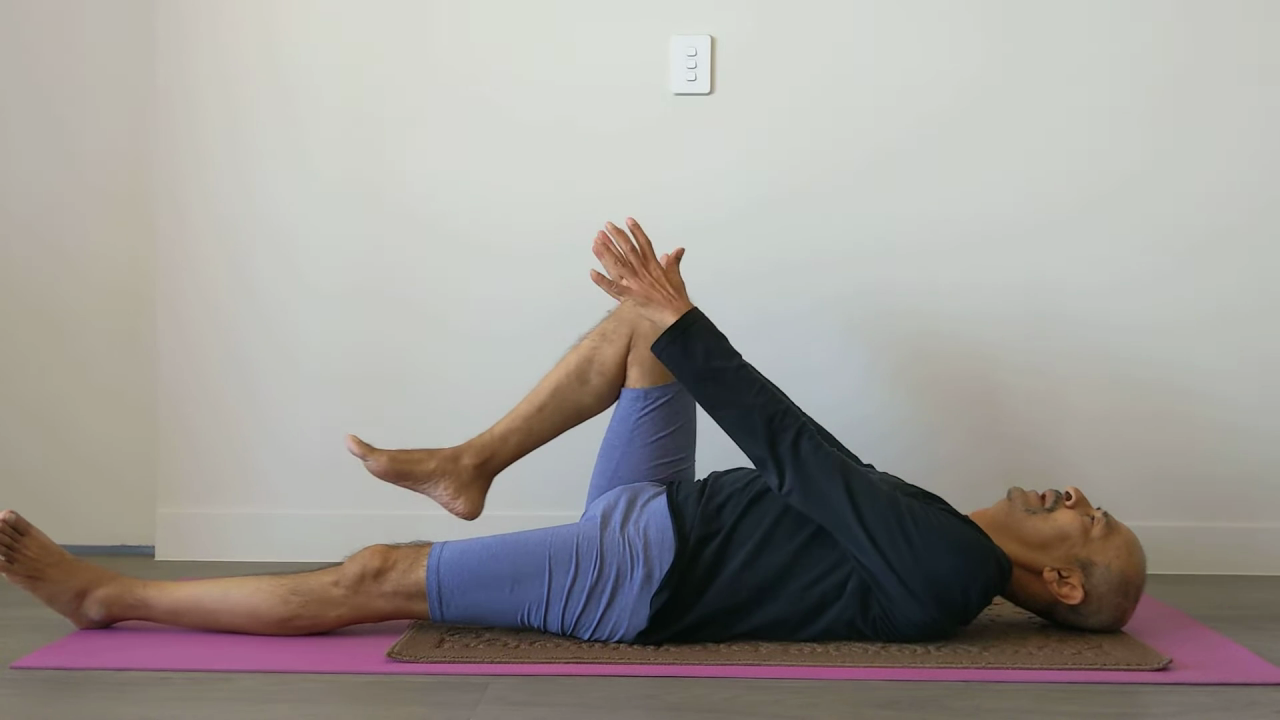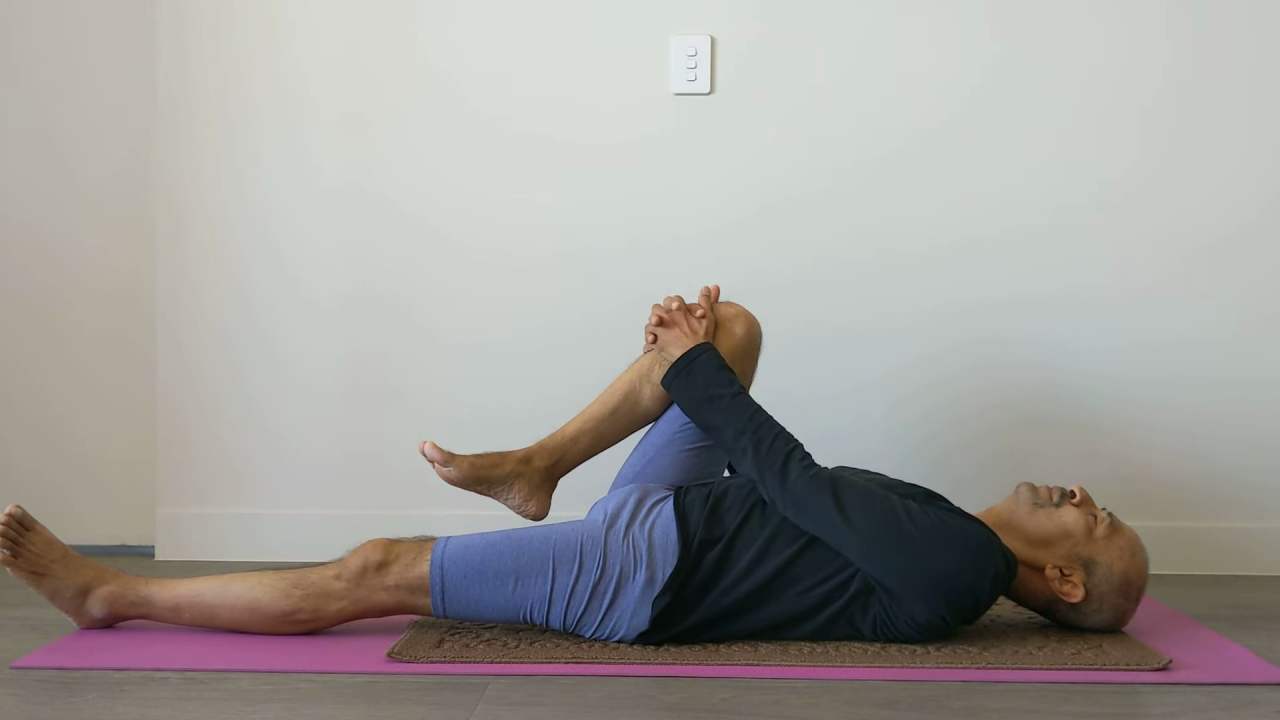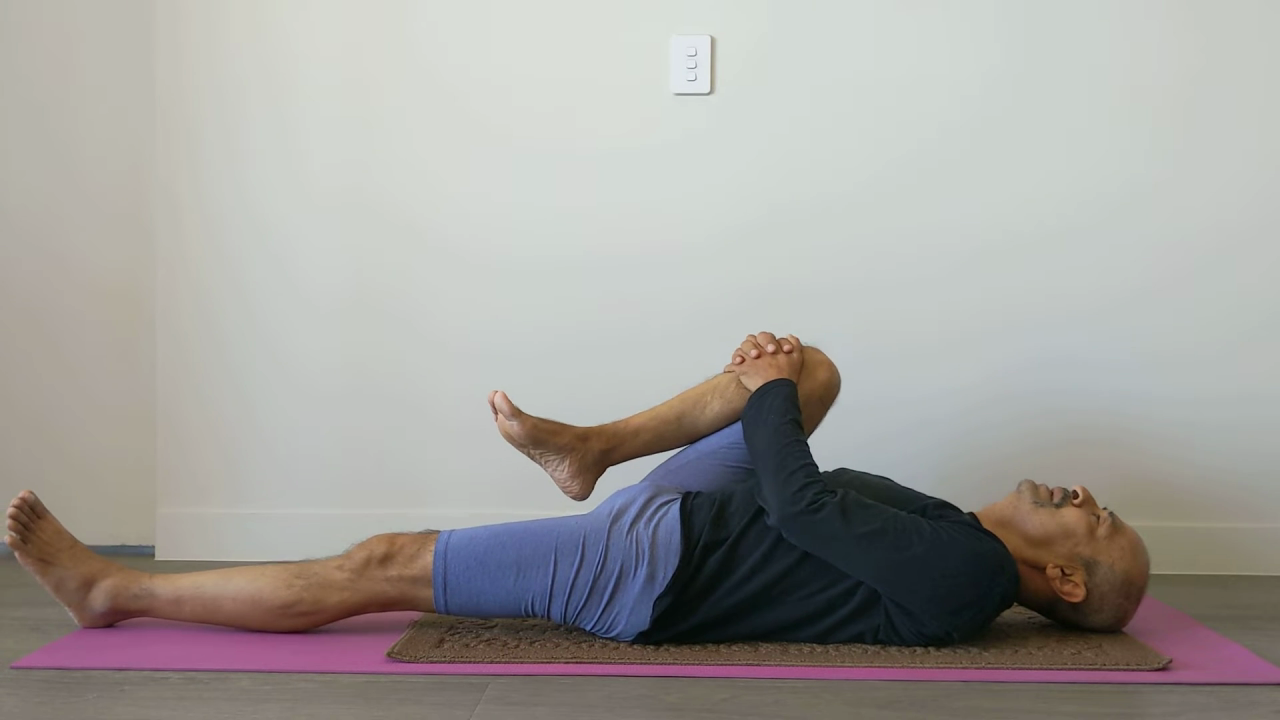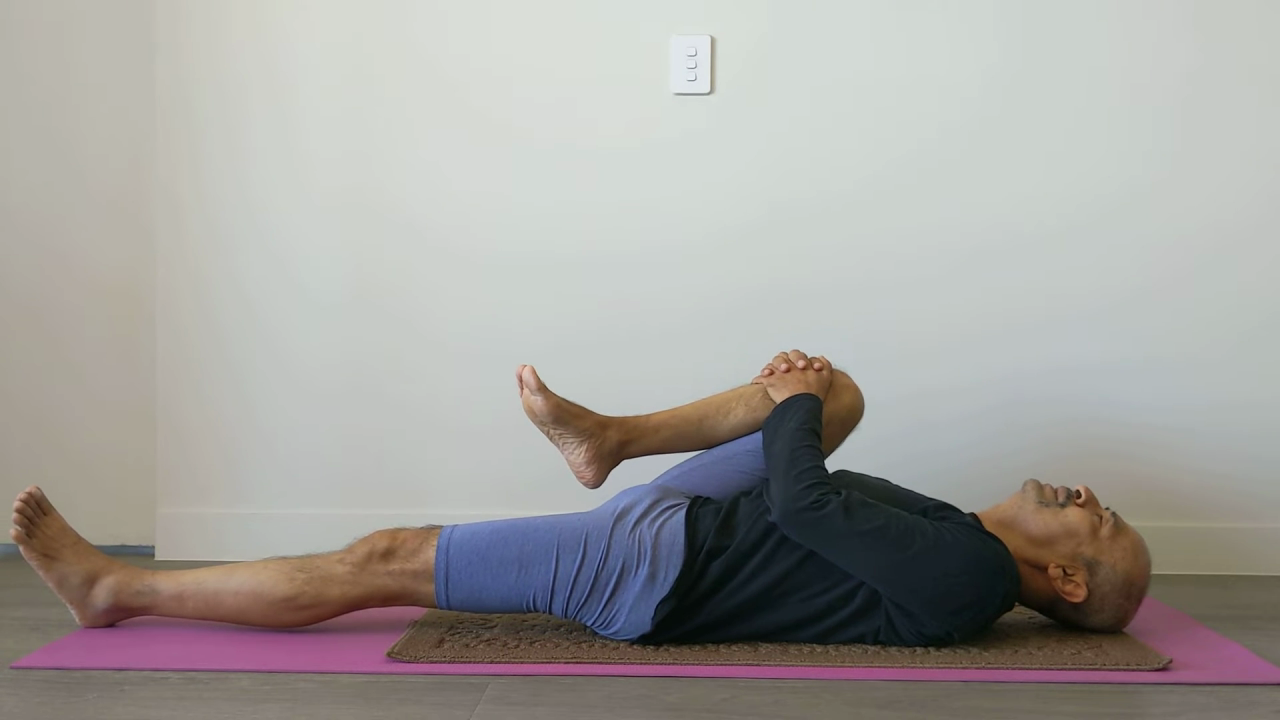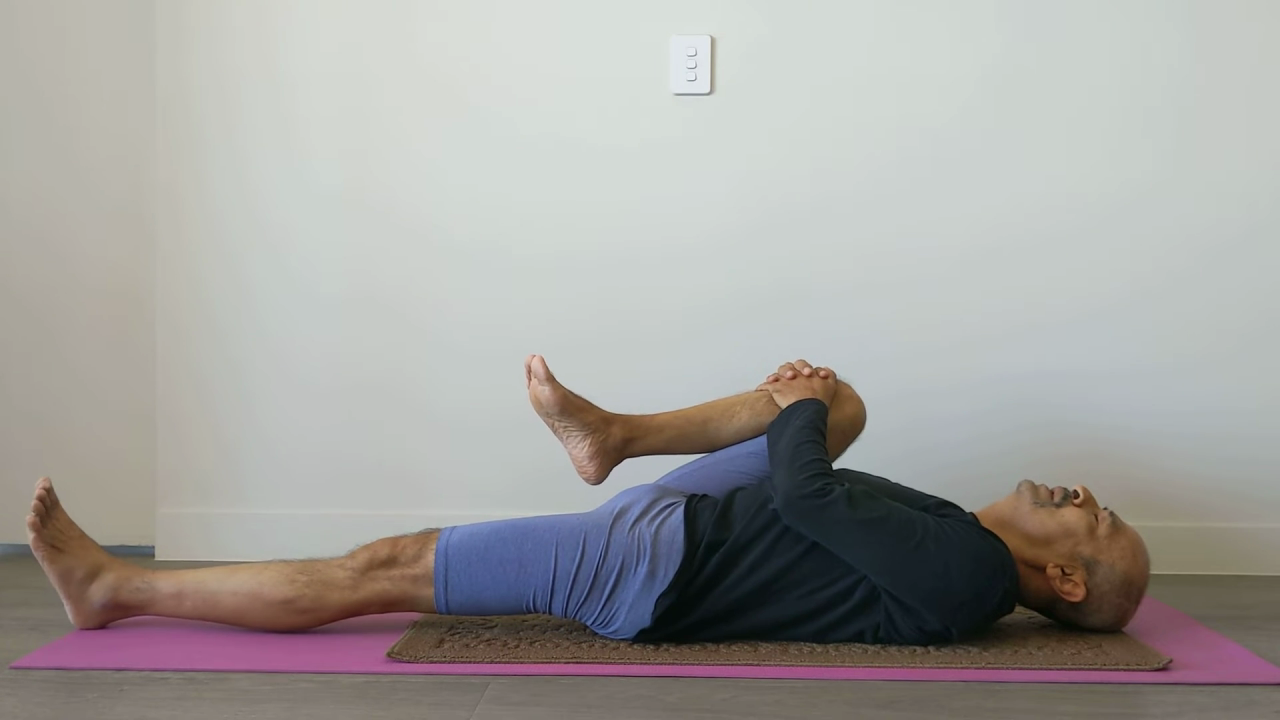
dt=1s
person 1, frame 1
left shoulder: (942, 569)
right shoulder: (936, 541)
left elbow: (795, 454)
right elbow: (815, 474)
left wrist: (677, 324)
right wrist: (668, 317)
left hip: (635, 576)
right hip: (652, 518)
left knee: (370, 580)
right knee: (643, 326)
left ankle: (107, 597)
right ankle: (469, 467)
person 1, frame 2
left shoulder: (952, 566)
right shoulder: (944, 544)
left elbow: (792, 483)
right elbow: (809, 499)
left wrist: (689, 364)
right wrist: (702, 352)
left hip: (639, 573)
right hip: (665, 519)
left knee: (373, 573)
right knee: (731, 328)
left ankle: (110, 595)
right ankle: (534, 468)
person 1, frame 3
left shoulder: (961, 575)
right shoulder: (955, 544)
left elbow: (799, 507)
left wrist: (764, 391)
right wrist: (778, 382)
left hip: (645, 571)
right hip: (674, 523)
left knee: (376, 567)
right knee: (809, 368)
left ankle: (111, 589)
right ankle: (586, 448)
person 1, frame 4
left shoulder: (964, 576)
right shoulder: (960, 545)
left elbow: (800, 507)
left wrist: (791, 406)
right wrist: (806, 399)
left hip: (649, 569)
right hip: (677, 522)
left knee: (381, 562)
right knee: (835, 394)
left ankle: (116, 588)
right ankle: (606, 437)
person 1, frame 5
left shoulder: (960, 574)
right shoulder: (959, 547)
left elbow: (801, 499)
left wrist: (797, 415)
right wrist: (810, 408)
left hip: (648, 568)
right hip: (675, 525)
left knee: (380, 568)
right knee: (837, 402)
left ankle: (115, 587)
right ankle: (611, 436)
